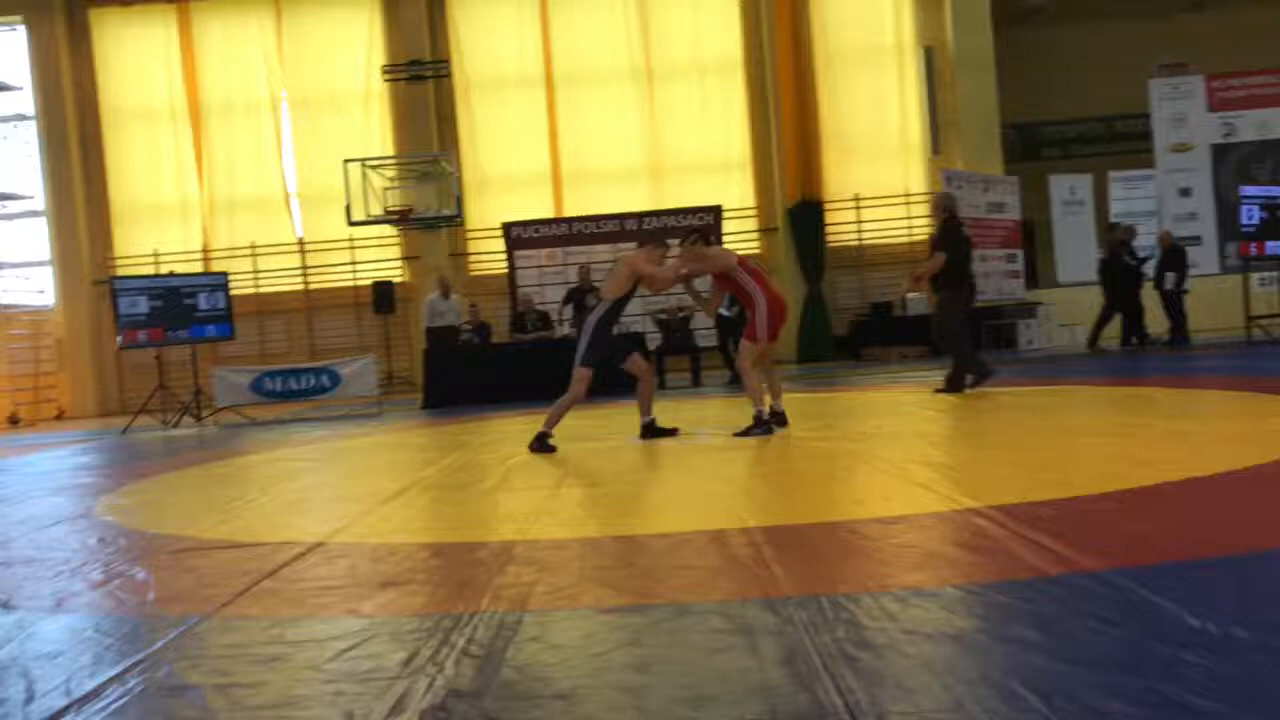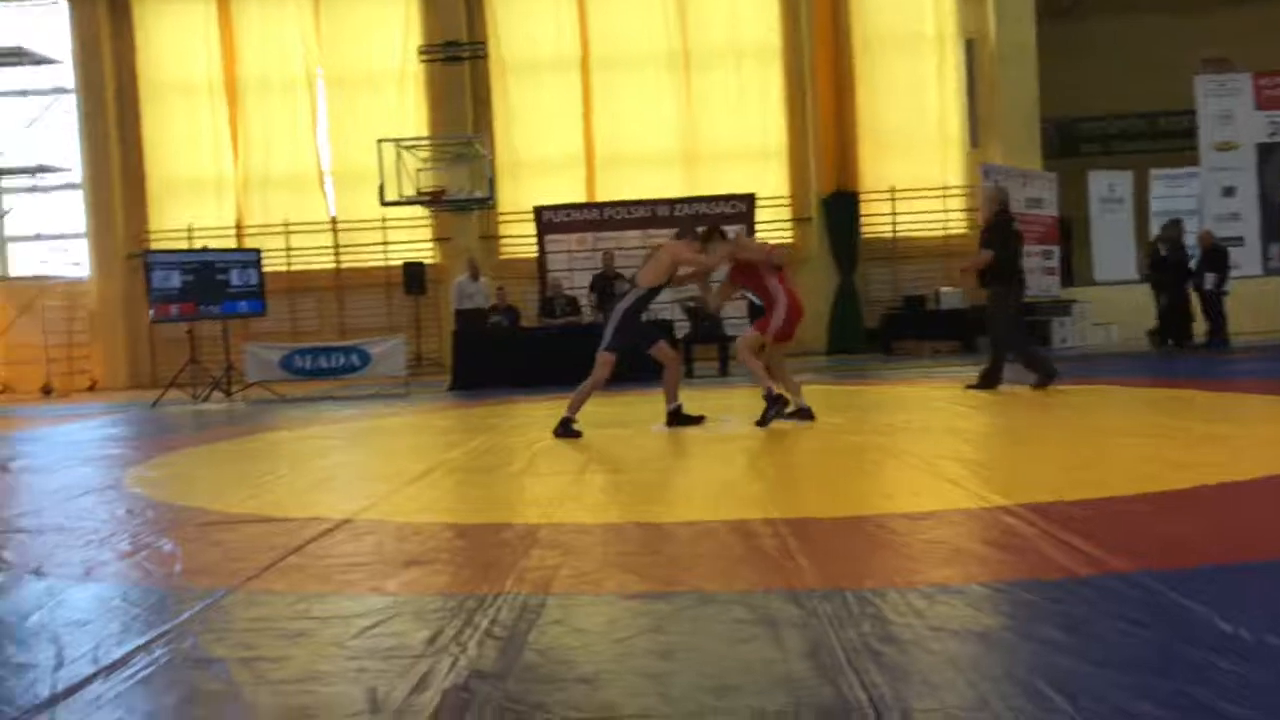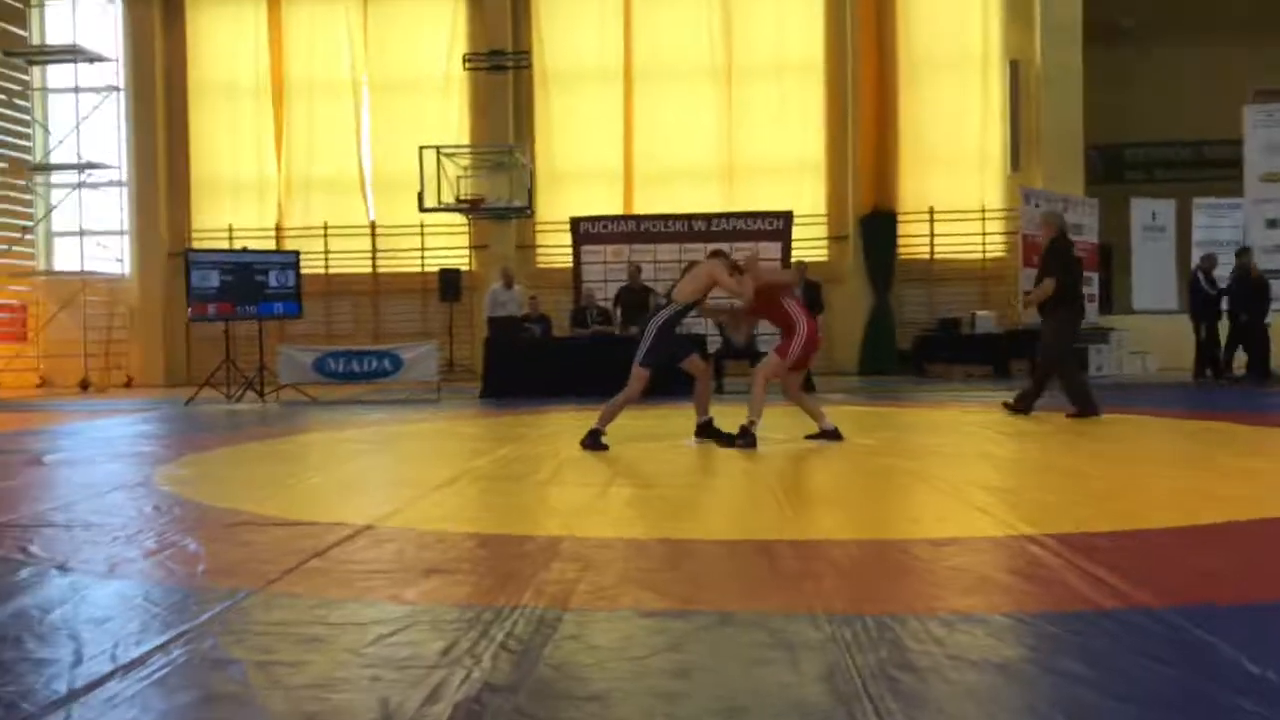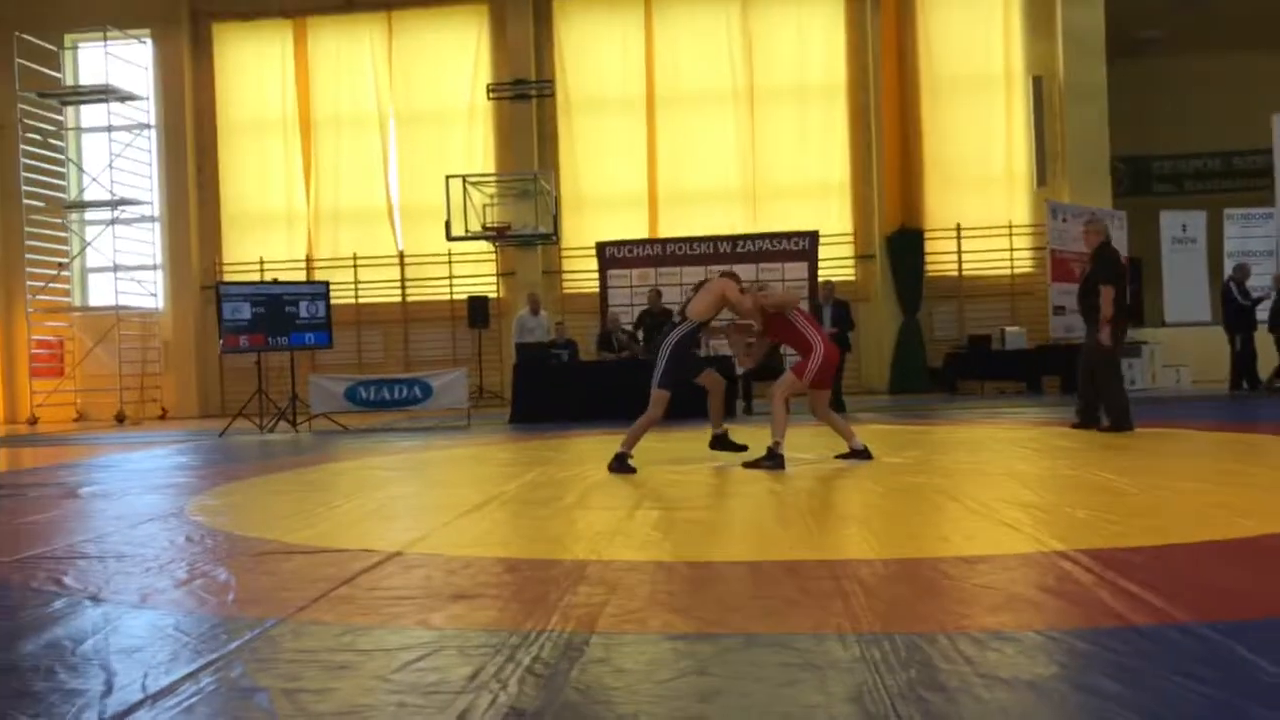
dt=0.2s
person 1, frame 1
left shoulder: (946, 230)
right shoulder: (959, 229)
left elbow: (939, 261)
left wrist: (919, 275)
right wrist: (926, 274)
left hip: (951, 291)
right hip: (962, 288)
left knee: (947, 335)
right knee: (956, 335)
left ankle: (979, 369)
right ankle: (955, 381)
person 1, frame 2
left shoulder: (995, 225)
right shoulder: (1009, 224)
left elbow: (986, 257)
left wrist: (966, 268)
left hip: (1000, 287)
right hip: (1012, 284)
left knee: (1007, 334)
right knee: (1000, 334)
left ankle: (1045, 371)
right ankle: (989, 379)
person 1, frame 3
left shoulder: (1056, 251)
right shoulder: (1065, 248)
left elbow: (1049, 285)
left wrist: (1027, 301)
left hip: (1062, 314)
right hip: (1065, 313)
left knee: (1063, 360)
right knee: (1047, 359)
left ankle: (1086, 406)
right ankle: (1024, 402)
person 1, frame 4
left shoulder: (1106, 258)
right shoulder: (1101, 257)
left elbow: (1107, 292)
left wrist: (1105, 326)
left hip: (1106, 324)
right hip: (1100, 324)
left knee: (1107, 372)
right knee: (1087, 369)
left ankle: (1120, 420)
right ankle: (1088, 417)
person 2, frame 1
left shoulder: (638, 267)
right shoulder: (630, 262)
left elbow: (658, 287)
right elbow: (664, 275)
left hip: (606, 332)
right hip: (593, 330)
left knee: (646, 372)
right knee: (578, 391)
left ankle: (648, 426)
right ankle: (541, 436)
person 2, frame 2
left shoulder: (668, 254)
right shoulder: (672, 250)
left elbow: (672, 281)
right elbow: (709, 263)
left wrist: (700, 273)
right wrist: (722, 253)
left hip: (633, 318)
right hip: (622, 315)
left knee: (672, 359)
right knee: (600, 375)
left ankle: (674, 413)
right ankle: (565, 421)
person 2, frame 3
left shoulder: (700, 270)
right shoulder: (716, 266)
left elbow: (697, 306)
right elbow: (743, 293)
right wrist: (745, 277)
left hip: (667, 330)
right hip: (657, 328)
left knee: (703, 371)
right knee: (634, 389)
left ankle: (704, 426)
right ankle: (593, 433)
person 2, frame 4
left shoulder: (709, 288)
right shoulder: (727, 283)
right elbow: (745, 308)
left hip: (681, 348)
right hip: (670, 347)
left knee: (717, 384)
right knee: (655, 411)
left ankle: (719, 437)
right ankle: (620, 457)
person 3, frame 1
left shoulder: (714, 255)
right shoulder: (719, 277)
right elbow: (710, 310)
right wrist: (689, 287)
left hip: (765, 308)
right hip: (774, 307)
left knee: (744, 364)
right knee: (764, 362)
left ankle: (762, 421)
right ankle: (777, 413)
person 3, frame 2
left shoulder: (741, 247)
right shoulder: (733, 275)
left elbow: (769, 259)
right elbow: (712, 305)
left wrist: (736, 251)
left hip: (783, 306)
right hip: (786, 308)
left knee: (742, 349)
right knee: (773, 364)
left ankle: (774, 397)
right ankle: (803, 408)
person 3, frame 3
left shoulder: (758, 279)
right shoulder: (751, 305)
left elbow: (791, 278)
left wrist: (758, 271)
left hip: (802, 332)
right hip: (805, 335)
left knee: (760, 375)
right knee: (791, 390)
left ankle: (748, 433)
right ankle: (829, 429)
person 3, frame 4
left shoulder: (766, 302)
right shoulder: (765, 330)
left elbow: (794, 300)
right elbow: (748, 362)
left wrist: (761, 297)
left hip: (819, 352)
right hip: (823, 355)
left knee: (777, 393)
right knee: (820, 410)
left ankle: (776, 454)
right ankle: (859, 449)
